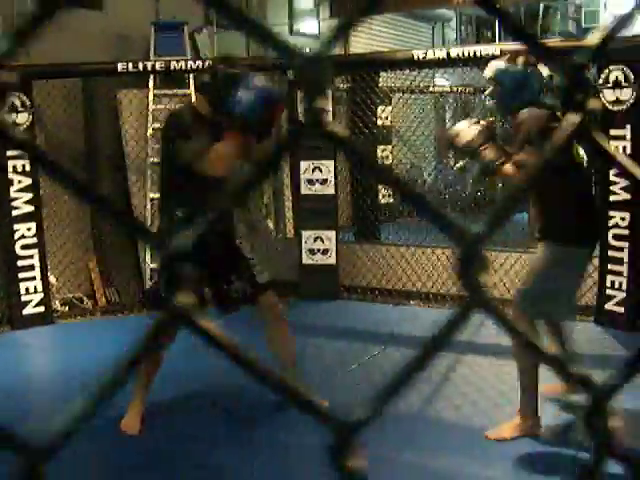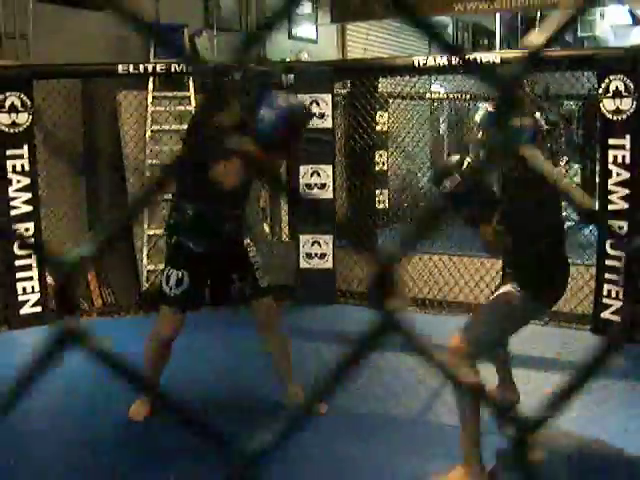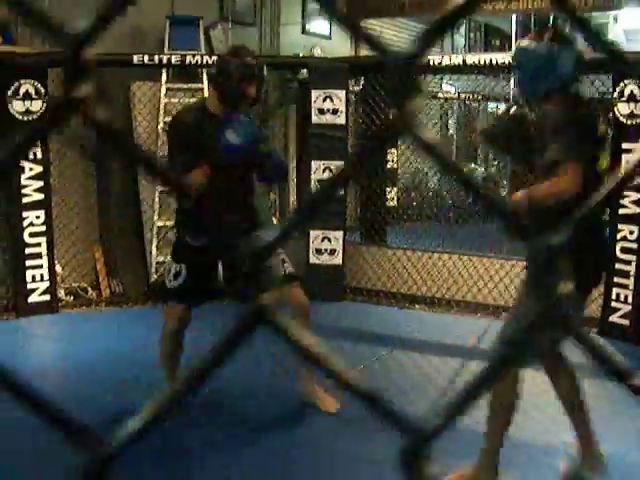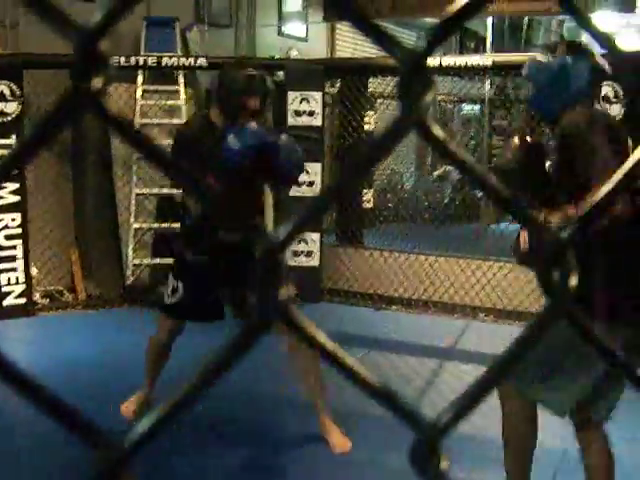
dt=0.3s
person 1, frame 1
left shoulder: (532, 119)
right shoulder: (534, 118)
left elbow: (520, 175)
left wrist: (485, 149)
right wrist: (485, 140)
left hip: (568, 232)
right hip: (566, 226)
left knee: (521, 315)
right knee: (544, 306)
left ankle: (528, 416)
person 1, frame 2
left shoulder: (521, 176)
right shoulder: (523, 167)
left elbow: (499, 242)
left wrist: (474, 207)
right wrist: (470, 190)
left hip: (535, 281)
right hip: (532, 272)
left knee: (460, 349)
right knee: (486, 324)
right ankle: (507, 389)
person 1, frame 3
left shoulder: (560, 112)
right shoulder: (570, 112)
left elbow: (568, 183)
left wrist: (522, 200)
right wrist: (513, 136)
left hip: (564, 261)
right hip: (571, 256)
right knee: (545, 350)
person 1, frame 4
left shoulder: (581, 123)
right shoulder: (580, 129)
left wrist: (549, 226)
right wrist: (532, 178)
left hip: (597, 295)
left knee: (513, 387)
right knee: (586, 416)
person 2, frame 1
left shoulder: (220, 120)
right shoulder: (182, 122)
left elbow: (257, 155)
right elbow: (218, 166)
left wrist: (265, 123)
right wrist: (243, 125)
left hip: (221, 233)
left knee: (273, 309)
right knee: (165, 329)
right ankle: (137, 403)
person 2, frame 2
left shoulder: (246, 125)
right shoulder: (209, 121)
left elbow: (269, 170)
right elbow: (229, 178)
left wrist: (285, 136)
right wrist: (265, 137)
left hip: (230, 232)
right hip: (192, 234)
left knee: (268, 314)
right knee: (168, 326)
left ankle: (292, 390)
right ankle: (148, 394)
person 2, frame 3
left shoulder: (245, 120)
right shoulder: (187, 122)
right elbow: (187, 186)
left wrist: (269, 164)
right wrist: (218, 158)
left hip: (244, 224)
right hip: (198, 231)
left knee: (296, 302)
right knee: (175, 319)
left ankle: (310, 383)
right ankle: (171, 387)
person 2, frame 4
left shoulder: (254, 133)
right shoulder: (191, 135)
left elbow: (279, 184)
right elbow: (195, 203)
left wrist: (285, 165)
right wrist: (224, 167)
left hip: (248, 243)
right hip: (201, 246)
left knee: (294, 331)
right knee: (165, 331)
left ankle: (325, 419)
right ankle: (146, 392)
